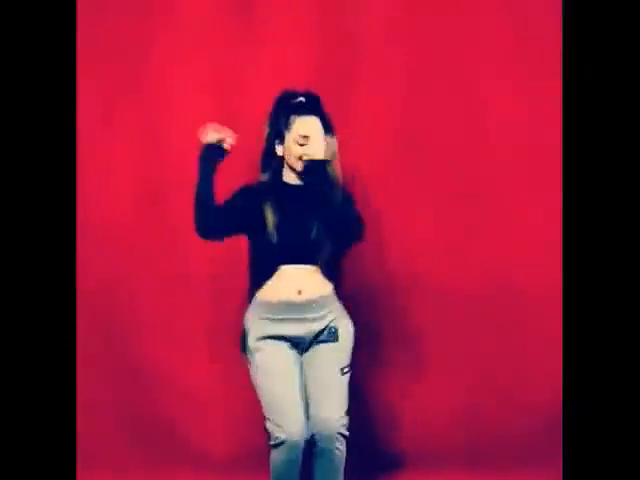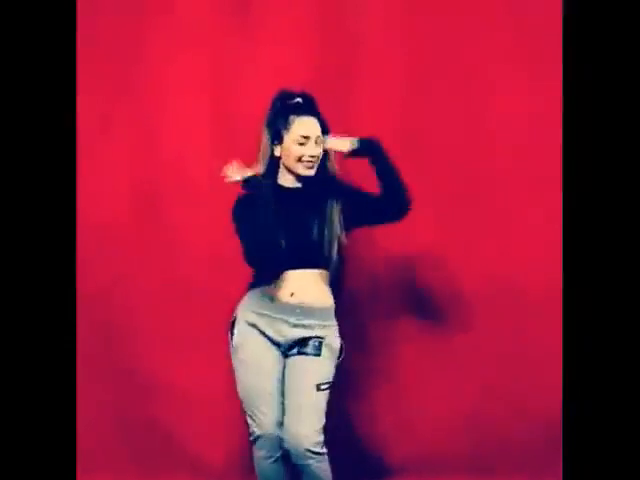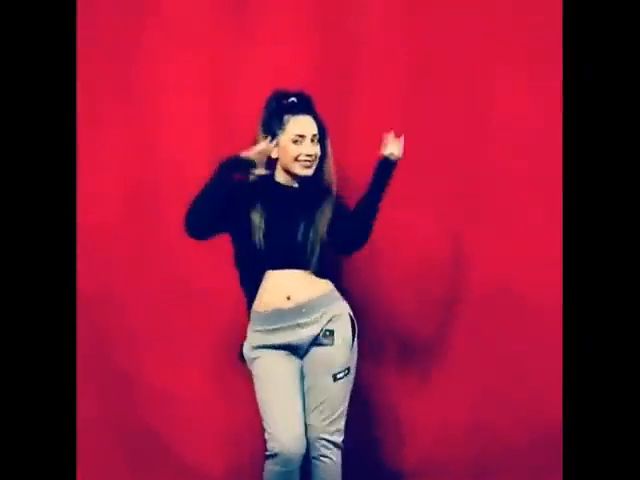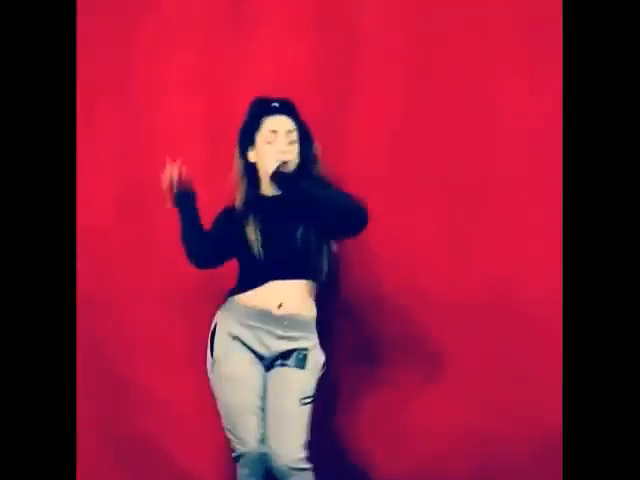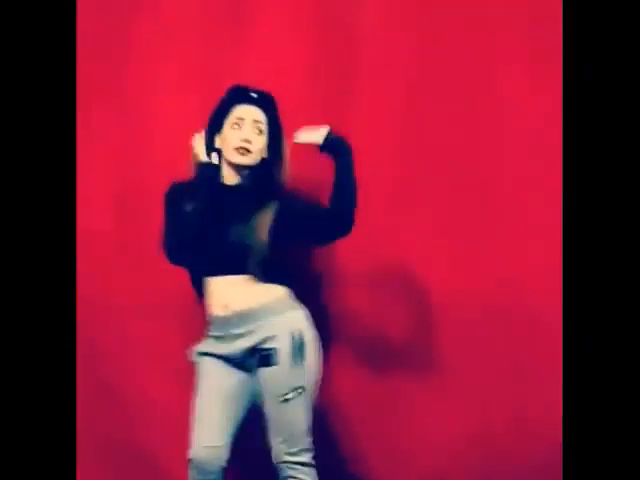
dt=0.4s
person 1, frame 1
left shoulder: (329, 194)
right shoulder: (256, 197)
left elbow: (352, 233)
right elbow: (208, 226)
left wrist: (319, 173)
right wrist: (210, 157)
left hip: (325, 320)
right hip: (270, 324)
left knee: (330, 428)
right knee: (290, 431)
person 1, frame 2
left shoulder: (334, 197)
right shoulder: (253, 203)
left elbow: (398, 205)
right elbow: (260, 258)
left wrist: (368, 150)
right wrist: (257, 187)
left hip: (315, 328)
right hip: (259, 322)
left knee: (305, 439)
right knee: (267, 434)
person 1, frame 3
left shoulder: (323, 200)
right shoulder: (243, 194)
left elbow: (351, 238)
right elbow: (196, 226)
left wrist: (384, 170)
right wrist: (234, 167)
left hip: (326, 320)
right hip: (267, 332)
left knee: (325, 439)
right knee: (285, 446)
person 1, frame 4
left shoulder: (315, 202)
right shoulder: (240, 213)
left elbow: (356, 218)
right elbow: (203, 255)
left wrist: (287, 180)
right wrist: (184, 199)
left hip: (298, 340)
right hip: (240, 330)
right knee: (249, 449)
person 1, frame 5
left shoulder: (275, 203)
right shoulder: (189, 196)
left elbow: (338, 223)
right elbow: (177, 250)
left wrist: (338, 151)
right wrist: (202, 174)
left hip: (277, 330)
right hip: (220, 340)
